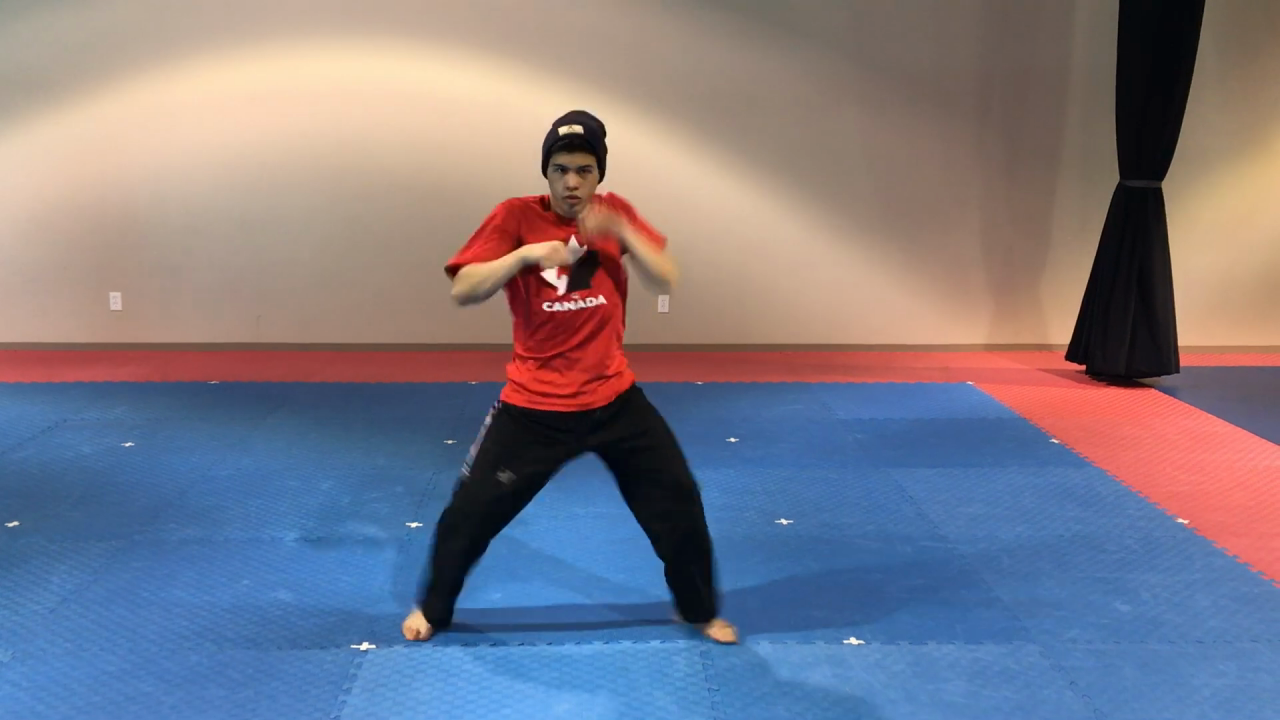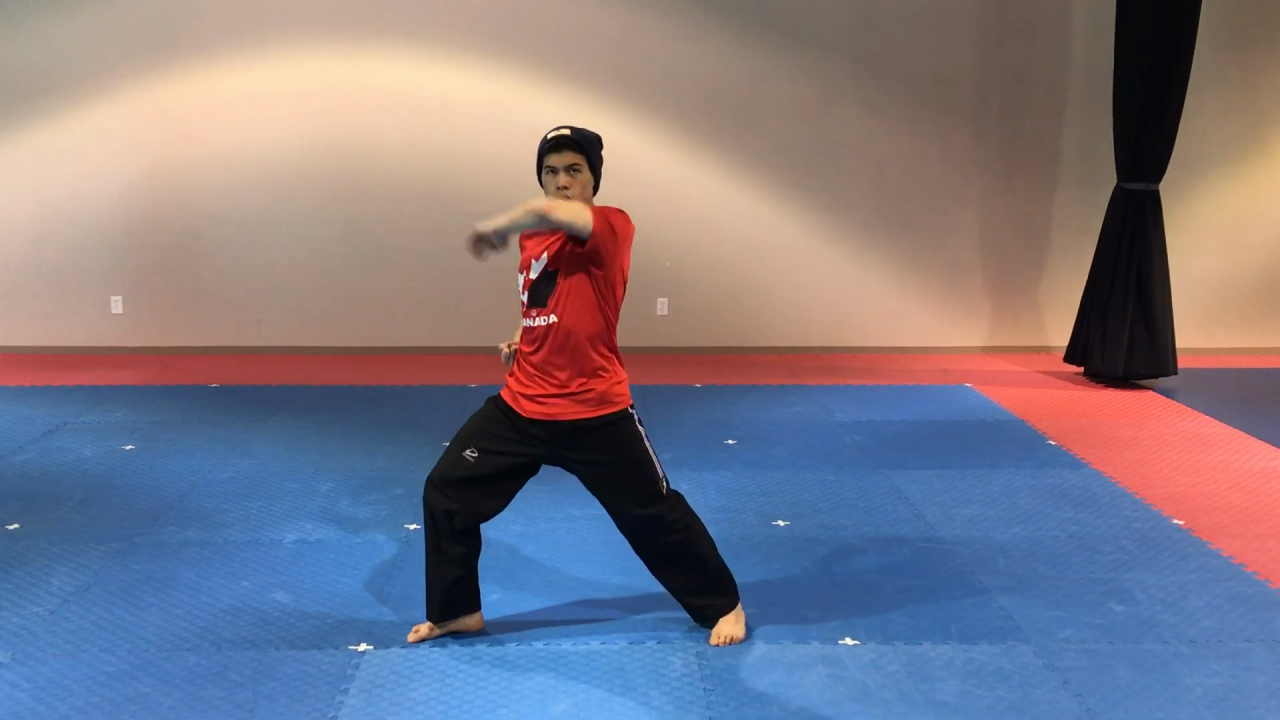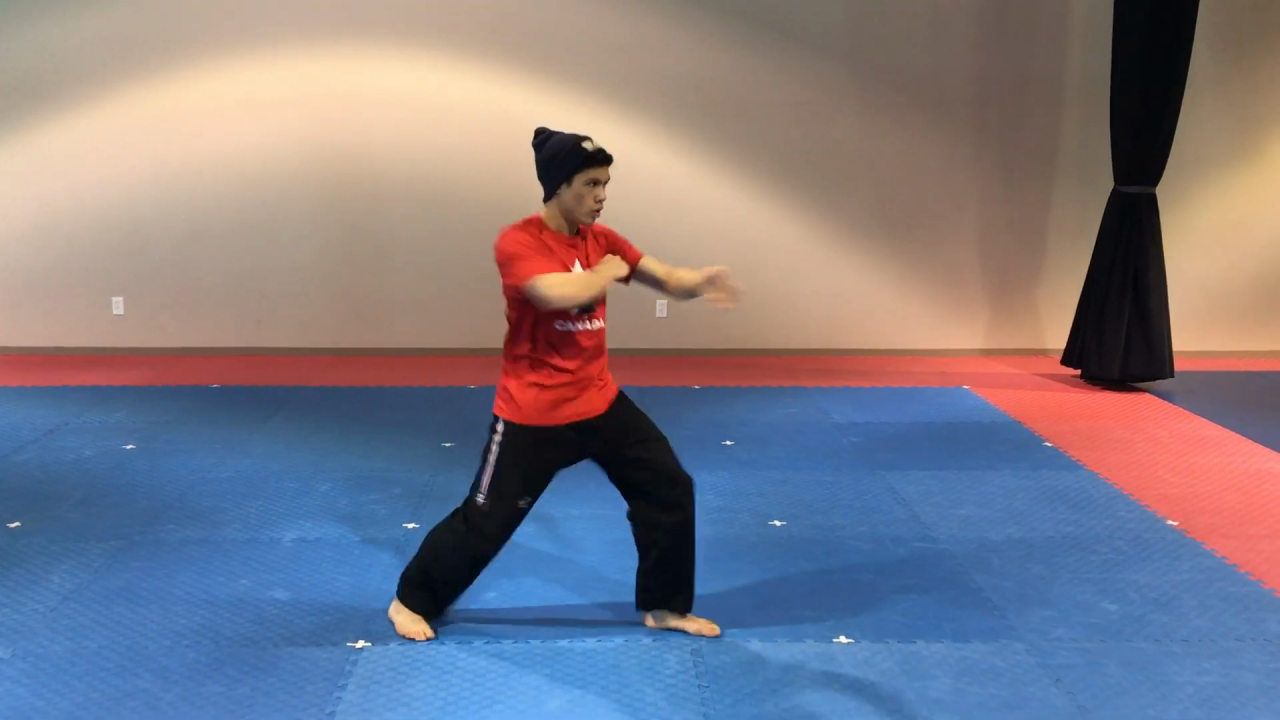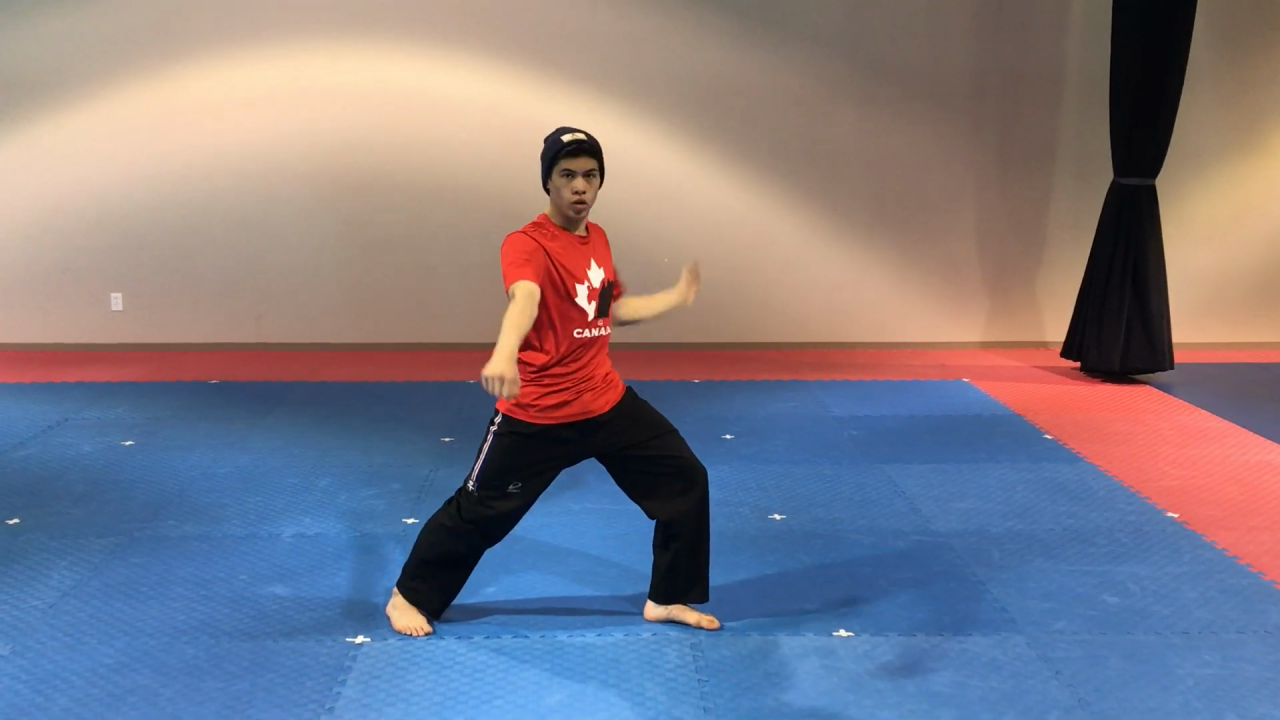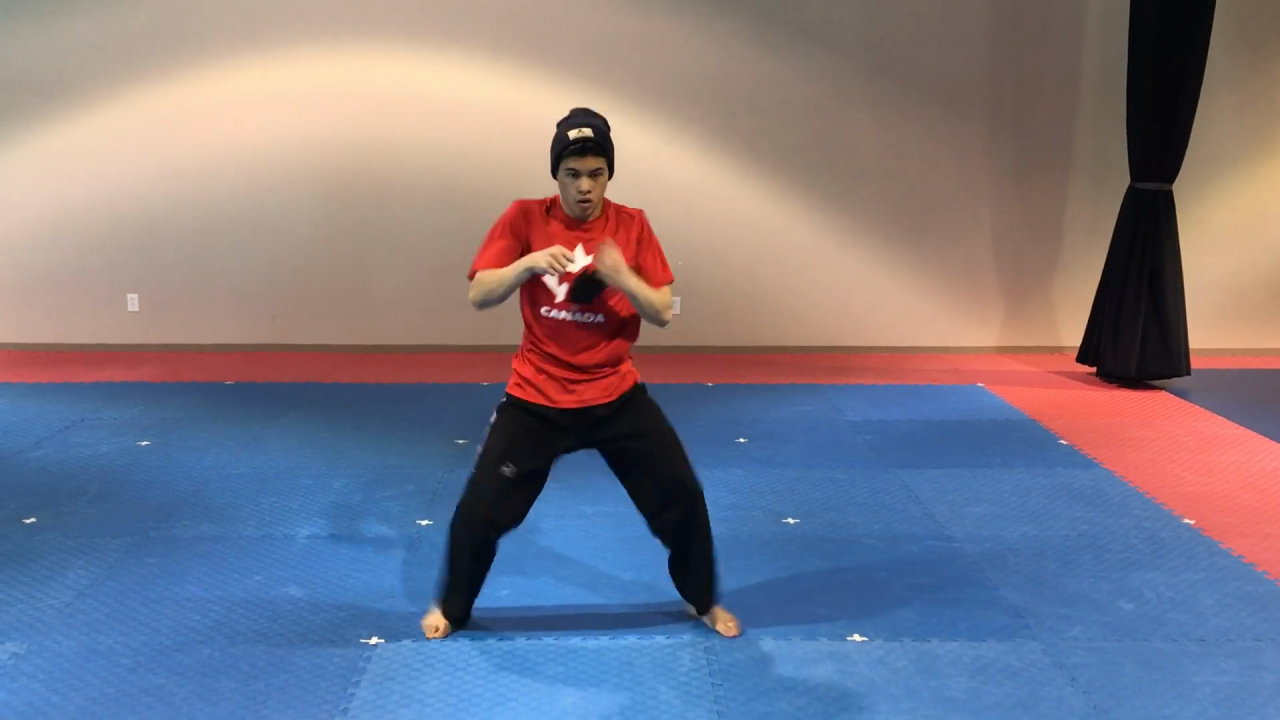
dt=1s
person 1, frame 1
left shoulder: (615, 212)
right shoulder: (515, 215)
left elbow: (665, 277)
right elbow: (463, 290)
left wrist: (620, 230)
right wrist: (523, 255)
left hip: (613, 396)
right hip: (533, 402)
left knee: (674, 495)
right knee: (477, 505)
left ankle: (699, 608)
right ankle: (432, 606)
person 1, frame 2
left shoulder: (610, 230)
right shoulder: (531, 237)
left elbow: (554, 211)
left wrist: (494, 229)
right wrist: (518, 338)
left hip: (597, 415)
right hip: (520, 407)
left knee: (654, 514)
right knee: (445, 491)
left ankle: (723, 605)
right ankle: (457, 610)
person 1, frame 3
left shoulder: (602, 238)
right shoulder: (518, 241)
left elbow: (668, 280)
right elbow: (560, 295)
left wrist: (700, 280)
right wrist: (605, 270)
left hip: (601, 403)
right hip: (532, 415)
left knee: (671, 490)
right knee: (487, 521)
left ankle: (663, 605)
right ankle: (410, 601)
person 1, frame 4
left shoulder: (597, 238)
right shoulder: (527, 243)
right elbow: (526, 301)
left wrist: (677, 295)
right wrist: (505, 352)
left hip: (607, 402)
right hip: (536, 414)
left knee: (686, 479)
right knee: (479, 512)
left ankle: (669, 598)
right ankle: (409, 596)
person 1, frame 5
left shoulder: (633, 224)
right shoulder: (525, 217)
left elbow: (662, 310)
right elbow: (480, 294)
left wrist: (625, 280)
right wrist: (530, 263)
left hip: (616, 394)
right hip: (537, 399)
left knee: (679, 491)
right knee: (487, 502)
left ankle: (702, 600)
right ankle: (451, 606)
